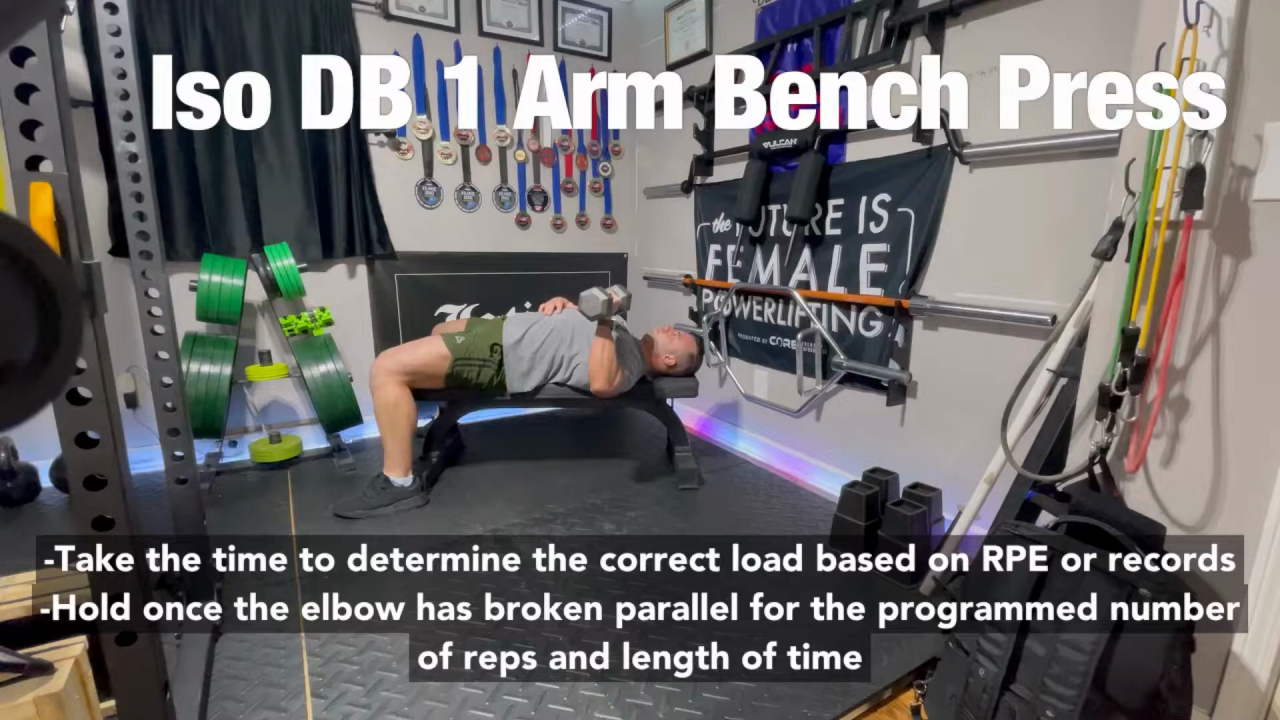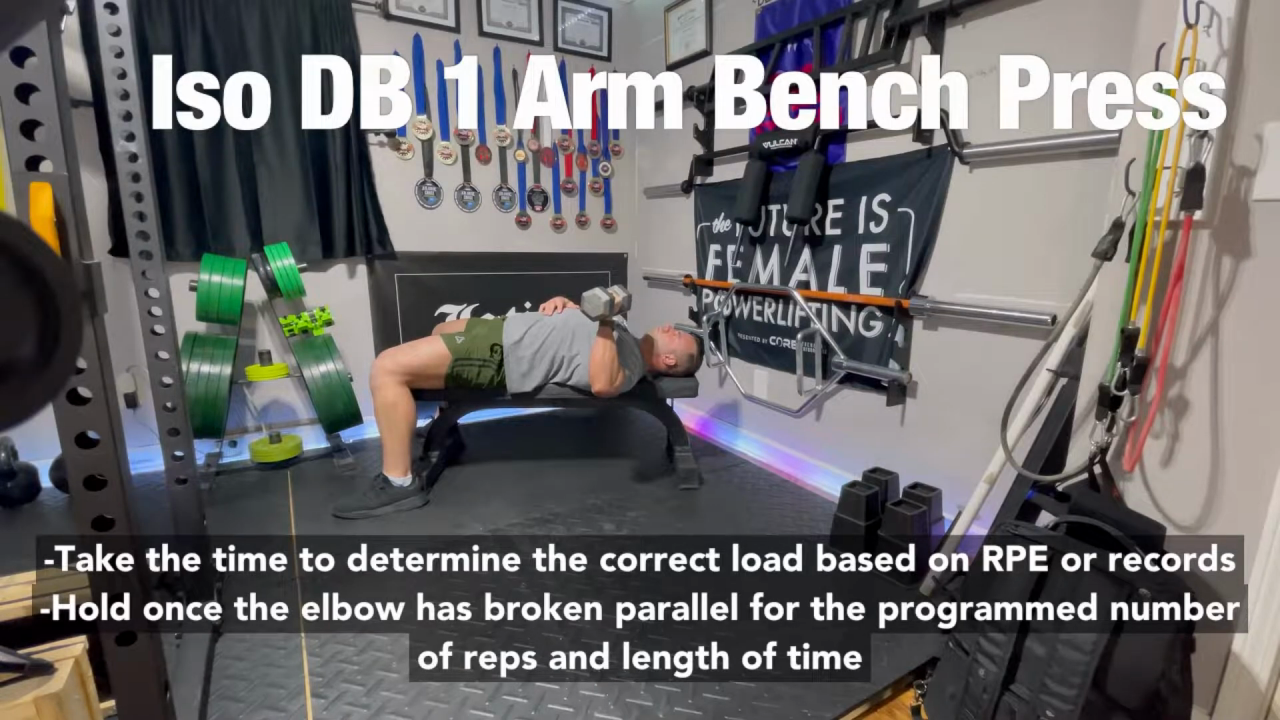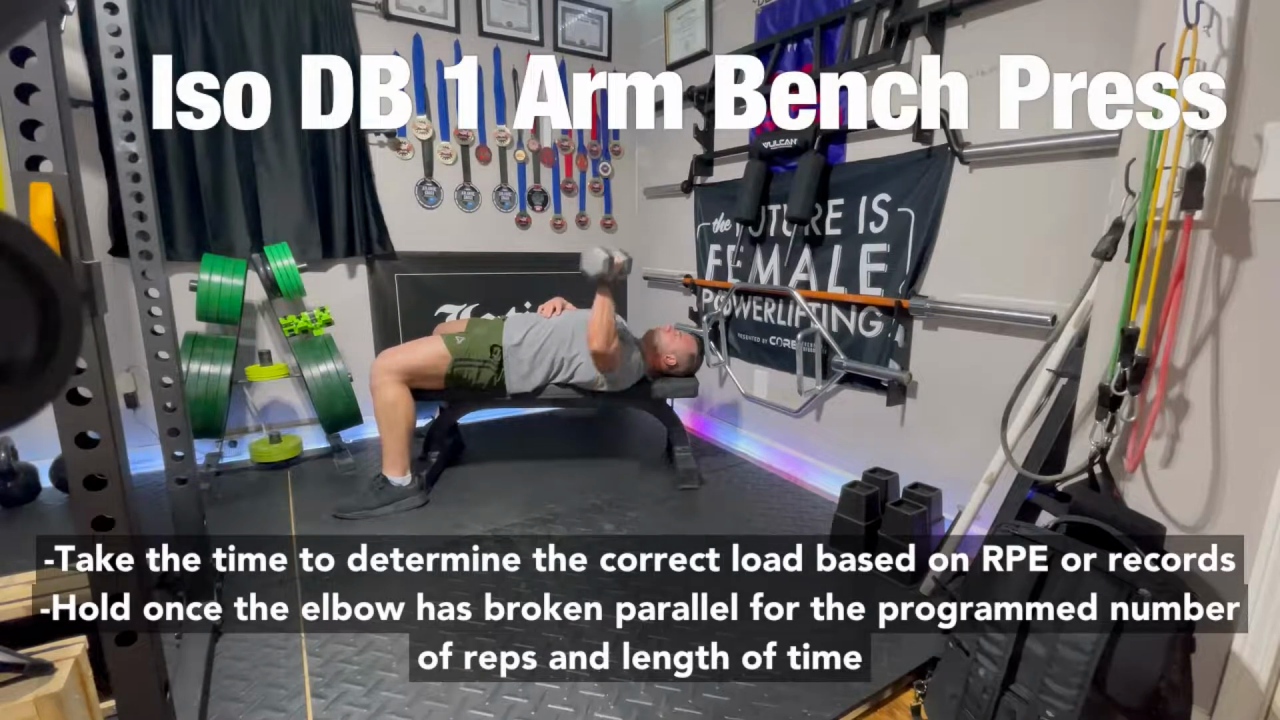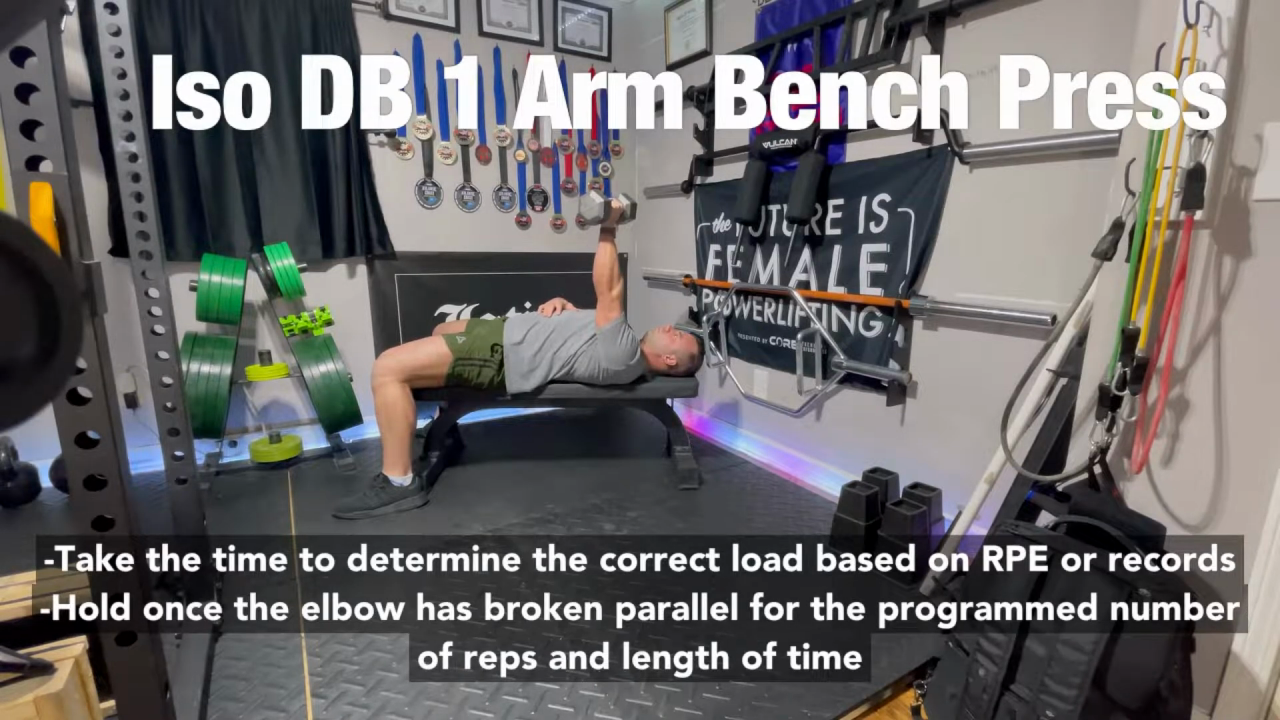
dt=1s
person 1, frame 1
left shoulder: (629, 365)
right shoulder: (626, 338)
left elbow: (601, 384)
right elbow: (585, 316)
left wrist: (604, 323)
right wrist: (563, 301)
left hip: (501, 356)
right hip: (506, 328)
left knee: (388, 368)
right knee: (439, 330)
left ankle: (399, 483)
person 1, frame 2
left shoulder: (630, 365)
right shoulder: (627, 337)
left elbow: (602, 384)
right elbow: (584, 318)
left wrist: (605, 324)
right wrist: (563, 301)
left hip: (503, 354)
left knee: (387, 367)
right knee: (441, 329)
left ankle: (399, 483)
person 1, frame 3
left shoulder: (626, 367)
right shoulder: (629, 344)
left elbow: (598, 347)
right elbow: (584, 328)
left wrist: (604, 284)
right wrist: (562, 303)
left hip: (504, 356)
right hip: (509, 331)
left knee: (388, 367)
right knee: (442, 329)
left ankle: (398, 483)
person 1, frame 4
left shoulder: (623, 357)
right shoulder: (629, 344)
left elbow: (608, 291)
right elbow: (588, 321)
left wrist: (608, 228)
right wrist: (563, 303)
left hip: (503, 355)
left knee: (389, 368)
right knee: (441, 329)
left ankle: (399, 482)
